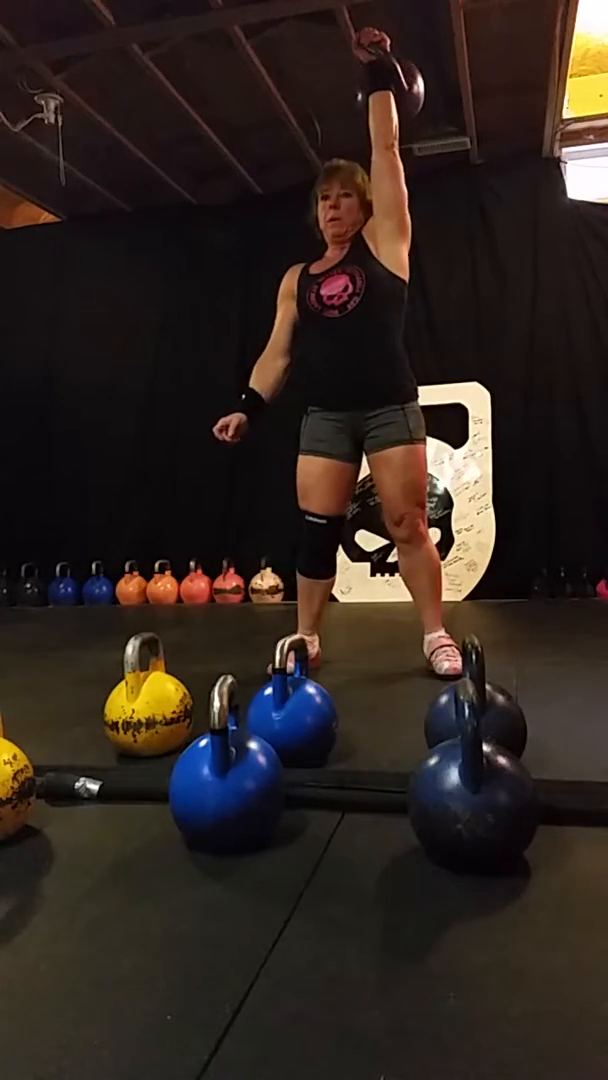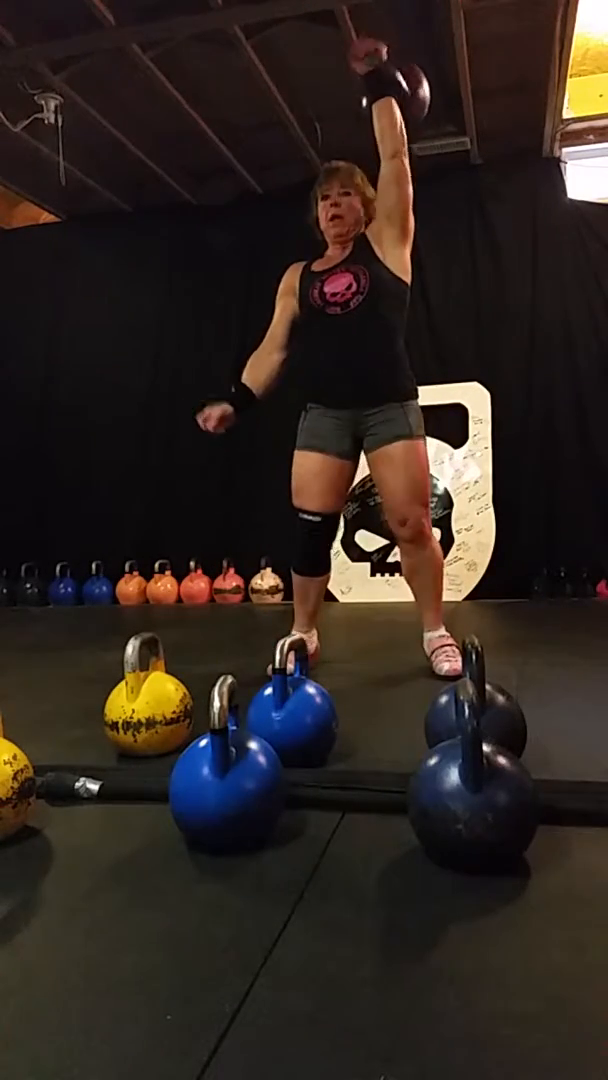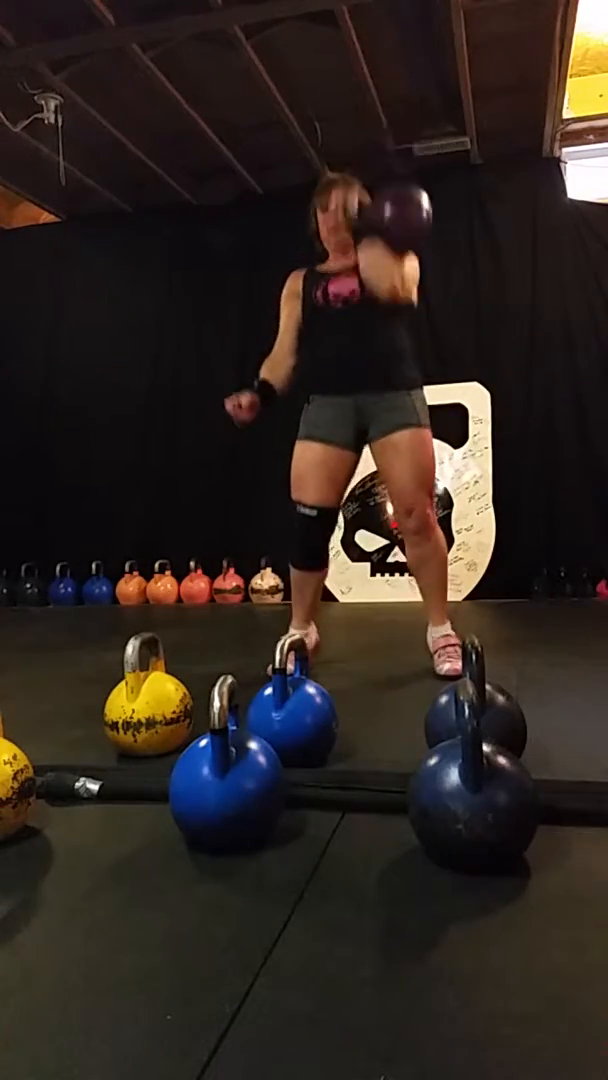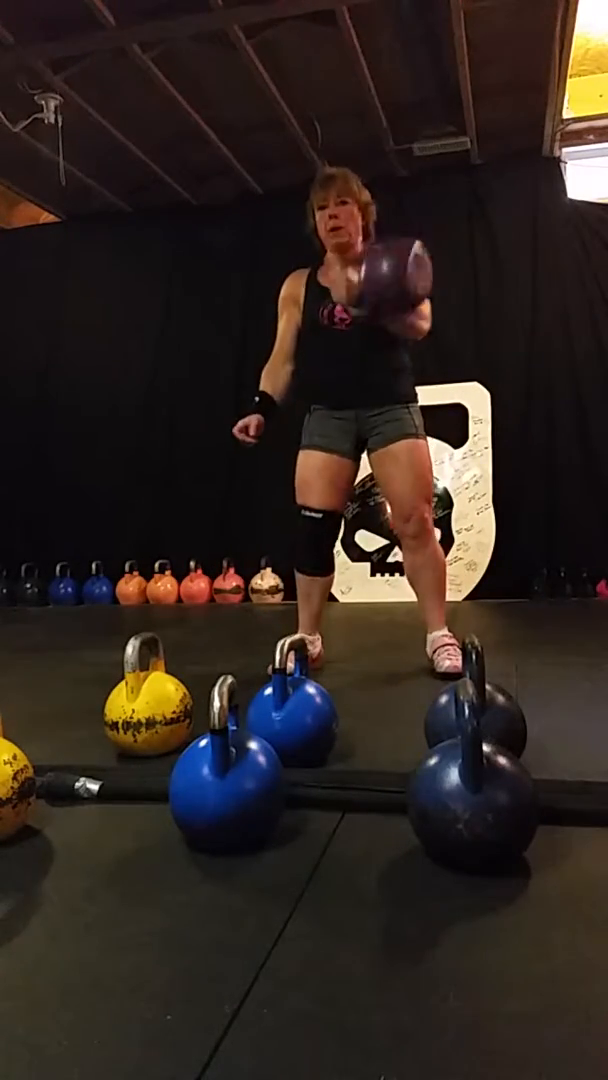
dt=0.3s
person 1, frame 1
left shoulder: (384, 241)
right shoulder: (298, 278)
left elbow: (386, 150)
right elbow: (277, 351)
left wrist: (379, 73)
right wrist: (247, 406)
left hip: (389, 409)
right hip: (325, 415)
left knee: (407, 526)
right knee: (317, 531)
left ankle: (435, 636)
right ankle: (305, 639)
person 1, frame 2
left shoulder: (385, 243)
right shoulder: (298, 277)
left elbow: (395, 157)
right elbow: (273, 347)
left wrist: (379, 81)
right wrist: (236, 400)
left hip: (390, 406)
right hip: (325, 413)
left knee: (410, 525)
right knee: (311, 529)
left ankle: (436, 635)
right ankle: (303, 638)
person 1, frame 3
left shoulder: (394, 256)
right shoulder: (301, 282)
left elbow: (394, 287)
right elbow: (285, 351)
left wrist: (360, 228)
right wrist: (258, 393)
left hip: (394, 396)
right hip: (328, 404)
left knee: (417, 516)
right knee: (309, 520)
left ankle: (441, 633)
right ankle: (301, 630)
person 1, frame 4
right shoulder: (299, 284)
left elbow: (418, 324)
right elbow: (282, 358)
right wrist: (262, 408)
left hip: (391, 408)
right hip: (327, 416)
left knee: (414, 522)
right knee: (314, 525)
left ankle: (439, 634)
right ankle: (307, 638)
